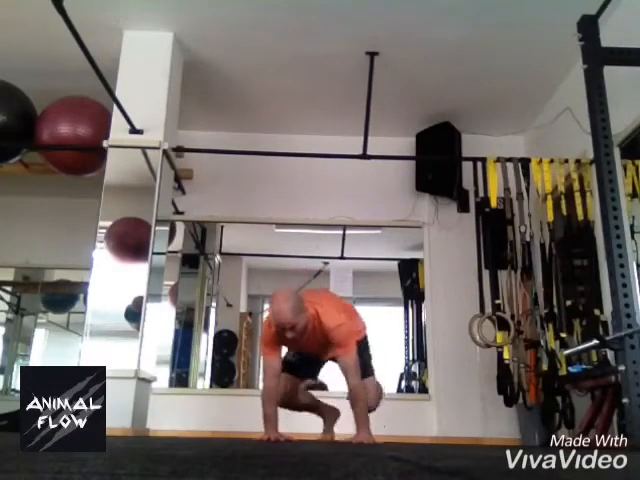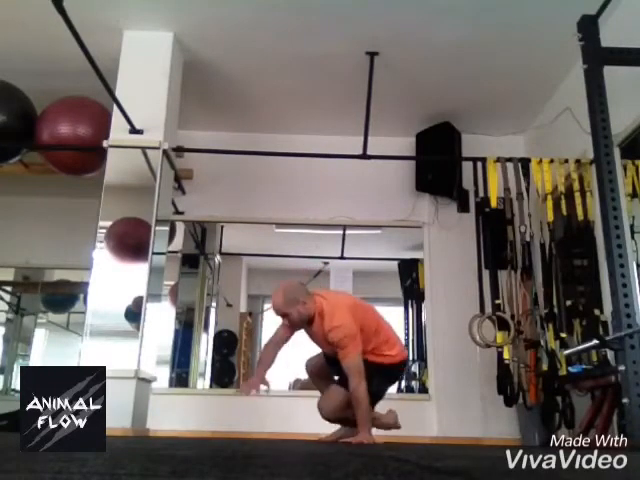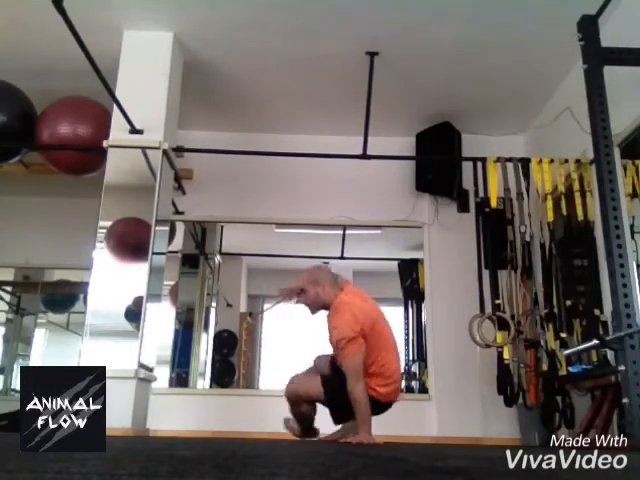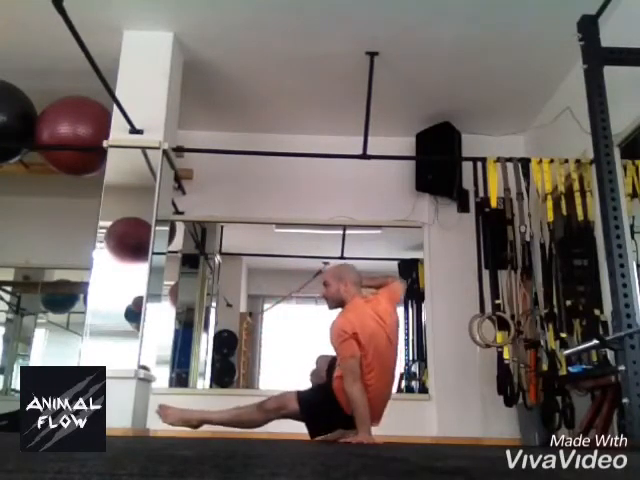
dt=0.5s
person 1, frame 1
left shoulder: (333, 320)
right shoulder: (272, 326)
left elbow: (353, 378)
right elbow: (271, 379)
left wrist: (363, 431)
right wrist: (270, 430)
left hip: (353, 337)
left knee: (369, 402)
right knee: (280, 396)
right ankle: (328, 413)
person 1, frame 2
left shoulder: (338, 322)
right shoulder: (306, 307)
left elbow: (356, 380)
right elbow: (274, 342)
left wrist: (364, 432)
right wrist: (259, 375)
left hip: (387, 359)
right hip: (366, 348)
left knee: (328, 408)
right knee: (313, 367)
left ankle: (382, 420)
right ankle: (354, 423)
person 1, frame 3
left shoulder: (344, 322)
right shoulder: (348, 291)
left elbow: (356, 383)
right elbow: (336, 279)
left wrist: (365, 434)
right wrist: (300, 289)
left hip: (376, 392)
right hip: (376, 373)
left knee: (294, 388)
right knee: (320, 364)
left ankle: (306, 430)
right ankle: (350, 426)
person 1, frame 4
left shoulder: (345, 325)
right shoulder: (384, 303)
left elbow: (353, 384)
right elbow: (398, 283)
left wrist: (364, 433)
right wrist: (363, 282)
left hip: (348, 405)
right hip: (374, 400)
left knee: (272, 407)
right knee: (323, 364)
left ankle: (197, 418)
right ankle: (343, 426)
